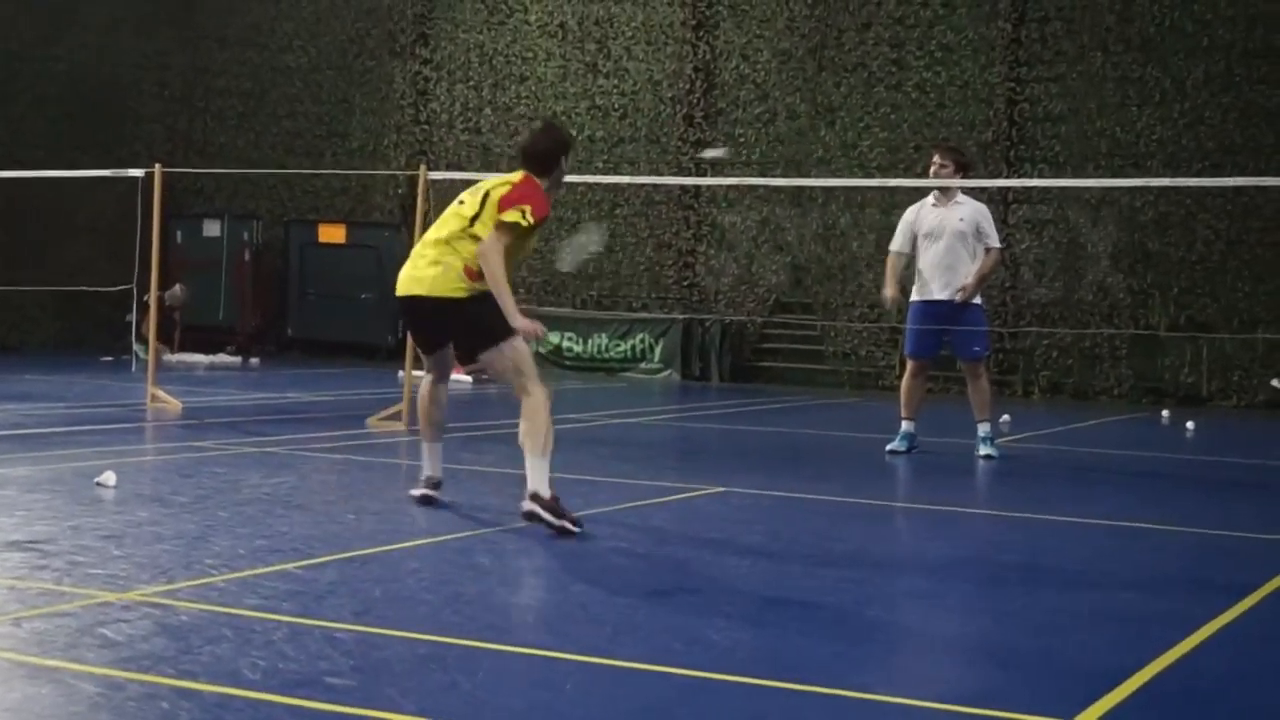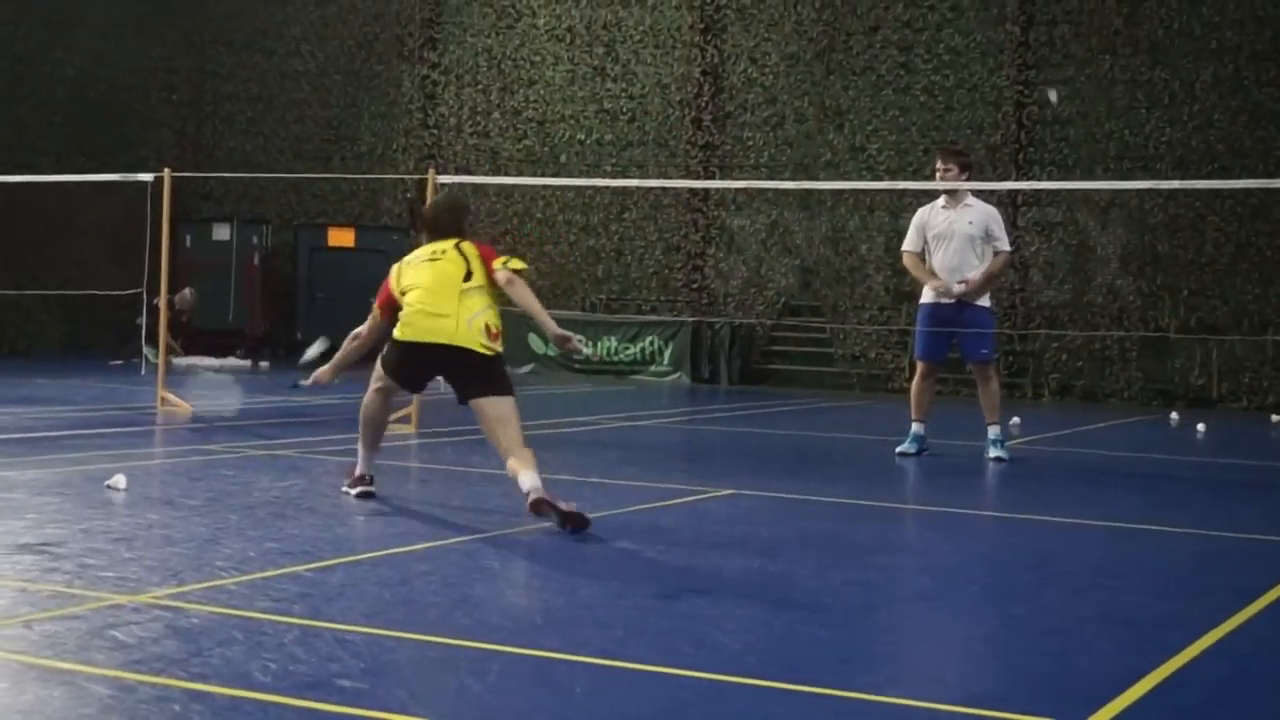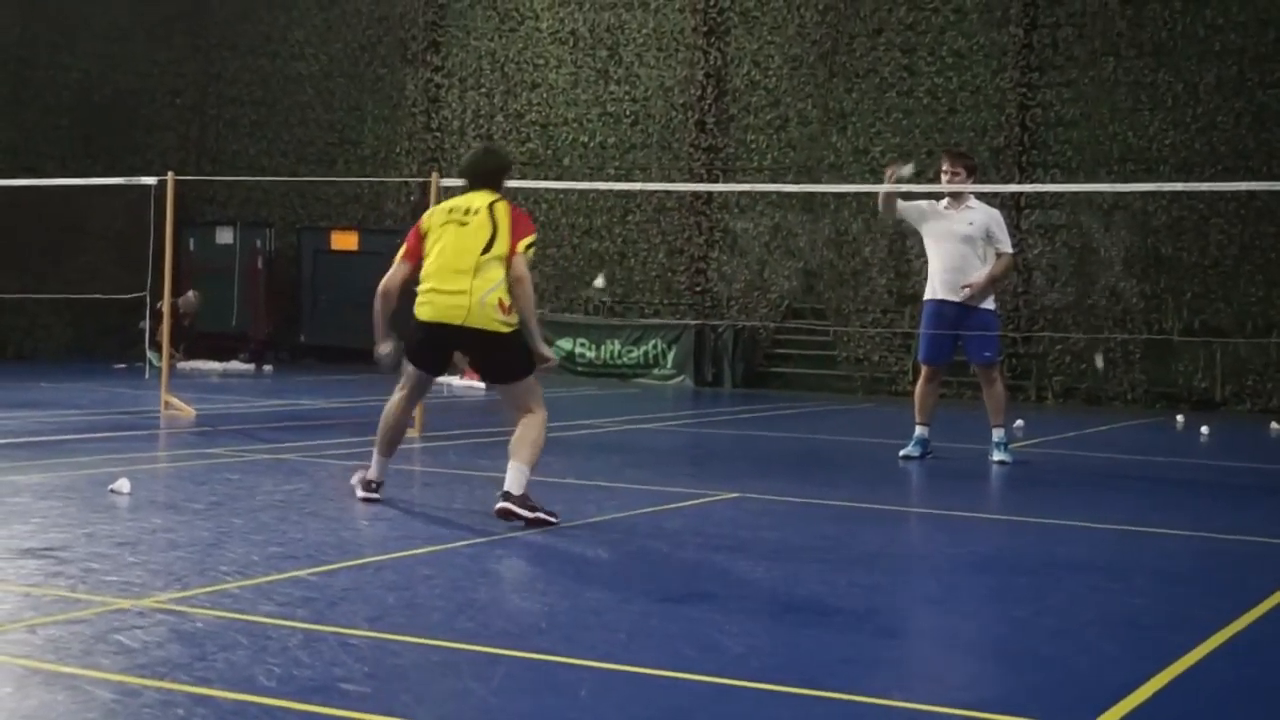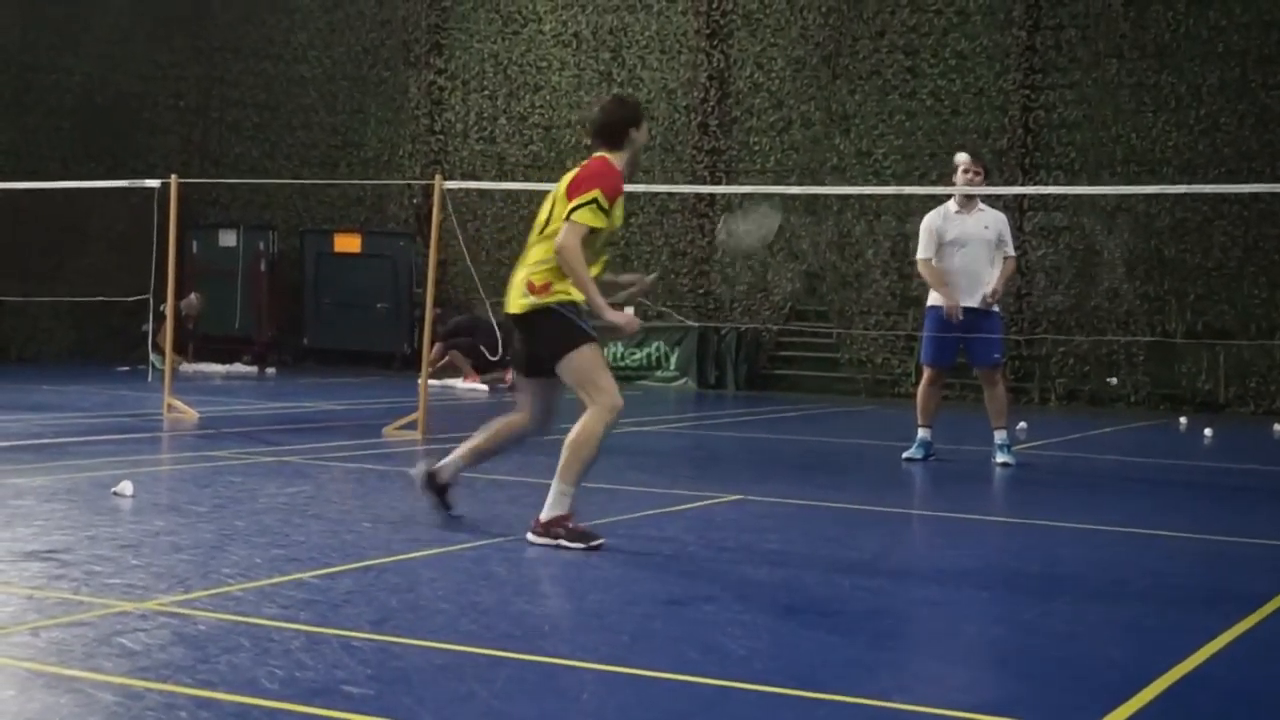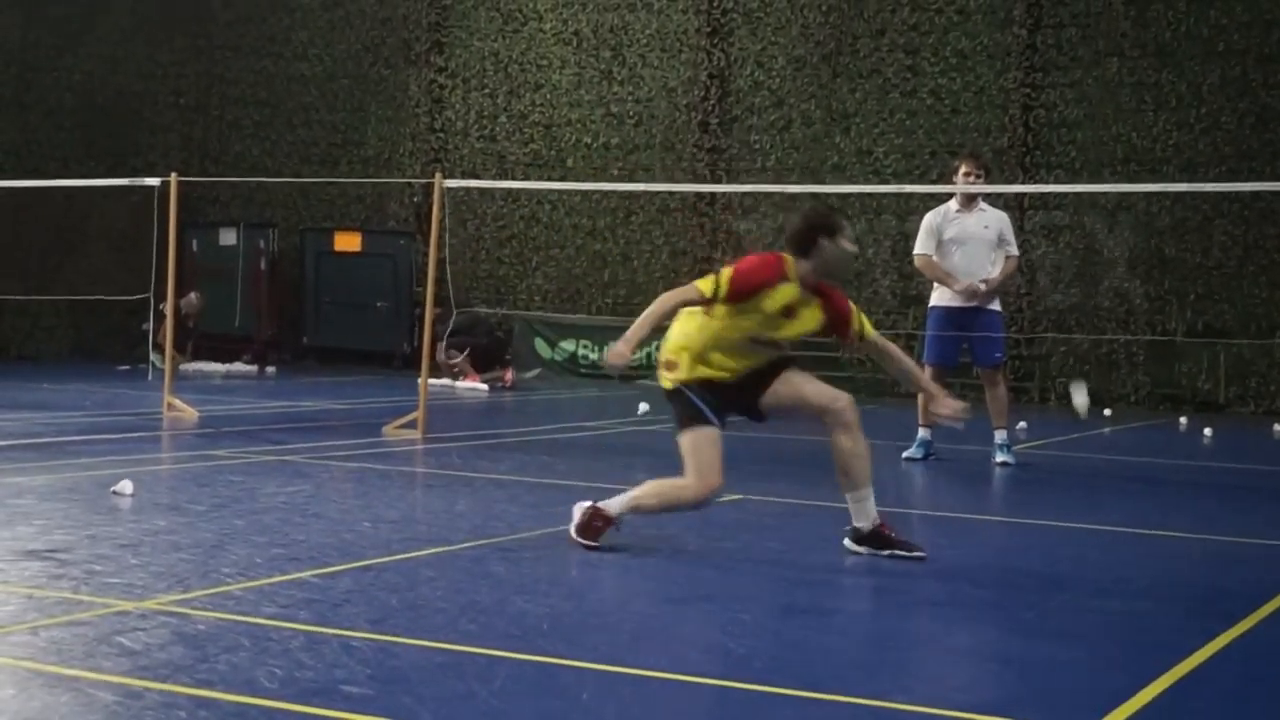
dt=0.4s
person 1, frame 1
left shoulder: (488, 186)
right shoulder: (529, 195)
right elbow: (489, 241)
right wrist: (509, 311)
left hip: (411, 290)
right hip: (454, 294)
left knee: (438, 374)
right knee: (532, 389)
left ankle: (430, 476)
right ankle: (539, 493)
person 1, frame 2
left shoulder: (403, 268)
right shoulder: (479, 253)
left elbow: (368, 334)
right elbow: (511, 281)
left wrist: (331, 369)
right wrist: (550, 327)
left hip: (415, 336)
right hip: (474, 343)
left knee: (380, 387)
right knee: (512, 448)
left ankle: (363, 475)
right ankle: (537, 494)
person 1, frame 3
left shoulder: (434, 216)
right shoulder: (514, 215)
left elbow: (388, 287)
right elbow: (518, 275)
left wrist: (382, 341)
right wrist: (536, 342)
left hip: (433, 312)
right hip: (489, 319)
left knee: (408, 392)
right knee: (533, 411)
left ankle: (373, 478)
right ankle: (514, 494)
person 1, frame 4
left shoulder: (593, 176)
right shoulder: (603, 177)
right elbow: (566, 244)
left wrist: (612, 280)
right wrist: (604, 310)
left hip: (547, 301)
right hip: (546, 299)
left knee: (531, 415)
right knee: (607, 403)
left ankle: (441, 473)
right ankle: (552, 518)
person 1, frame 5
left shoulder: (830, 302)
right shoulder: (762, 269)
left elbow: (882, 348)
right elbow: (679, 297)
left wrist: (936, 392)
right wrist: (628, 339)
left hip: (745, 370)
right hip: (692, 371)
left knee: (841, 409)
right knee: (703, 486)
left ankle: (866, 527)
right ankle: (599, 512)
person 2, frame 1
left shoulder: (977, 210)
right shoulder: (915, 212)
left elbow: (993, 251)
right elbow: (897, 252)
left wrist: (975, 282)
right wrist: (891, 284)
left hip: (965, 303)
right hip: (925, 302)
left knee: (974, 368)
right knee: (915, 367)
left ankle: (984, 435)
right ankle: (907, 432)
person 2, frame 2
left shoulder: (986, 213)
right shoulder: (926, 214)
left elbow: (1003, 255)
right elbow: (910, 253)
left wrist: (980, 280)
right wrist: (930, 281)
left hip: (975, 305)
right hip: (934, 303)
left knee: (984, 370)
right knee: (925, 369)
left ankle: (994, 438)
right ankle: (917, 434)
person 2, frame 3
left shoulder: (989, 215)
right shoulder: (927, 211)
left elbow: (1006, 257)
right elbow: (887, 206)
left wrist: (984, 283)
right wrist: (891, 182)
left hip: (978, 307)
right hip: (938, 305)
left knee: (989, 372)
right knee: (929, 371)
left ankle: (998, 441)
right ankle: (921, 437)
person 2, frame 4
left shoulder: (997, 219)
right shoulder: (935, 218)
left elbow: (1009, 258)
right elbow: (924, 263)
left wrist: (999, 285)
right wrist: (946, 295)
left hip: (984, 310)
right hip: (944, 309)
left knee: (991, 375)
right knee: (932, 374)
left ankle: (1001, 443)
right ankle: (923, 440)
person 2, frame 5
left shoulder: (999, 218)
right shoulder: (937, 216)
left elbow: (1012, 257)
right elbow: (921, 259)
left wrist: (997, 280)
right wrist: (954, 284)
left hip: (986, 309)
right hip: (946, 307)
left knee: (994, 373)
right knee: (934, 372)
left ankle: (1001, 442)
right ankle: (924, 439)
